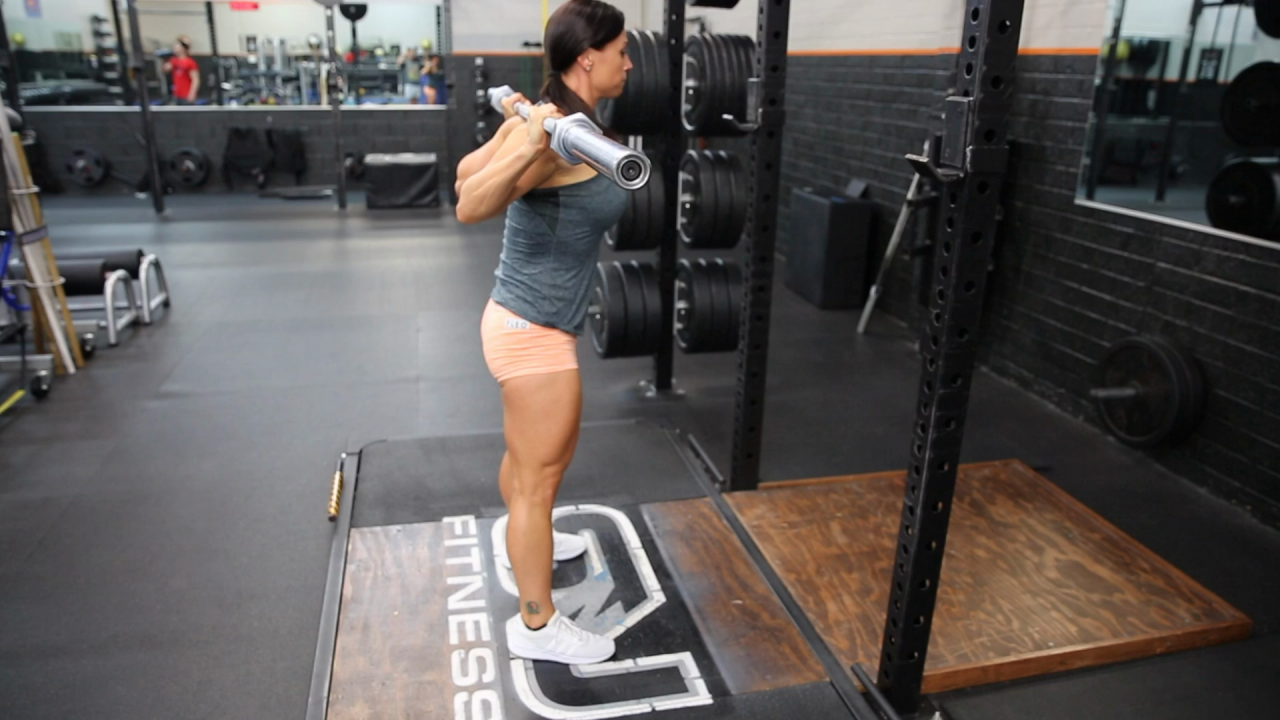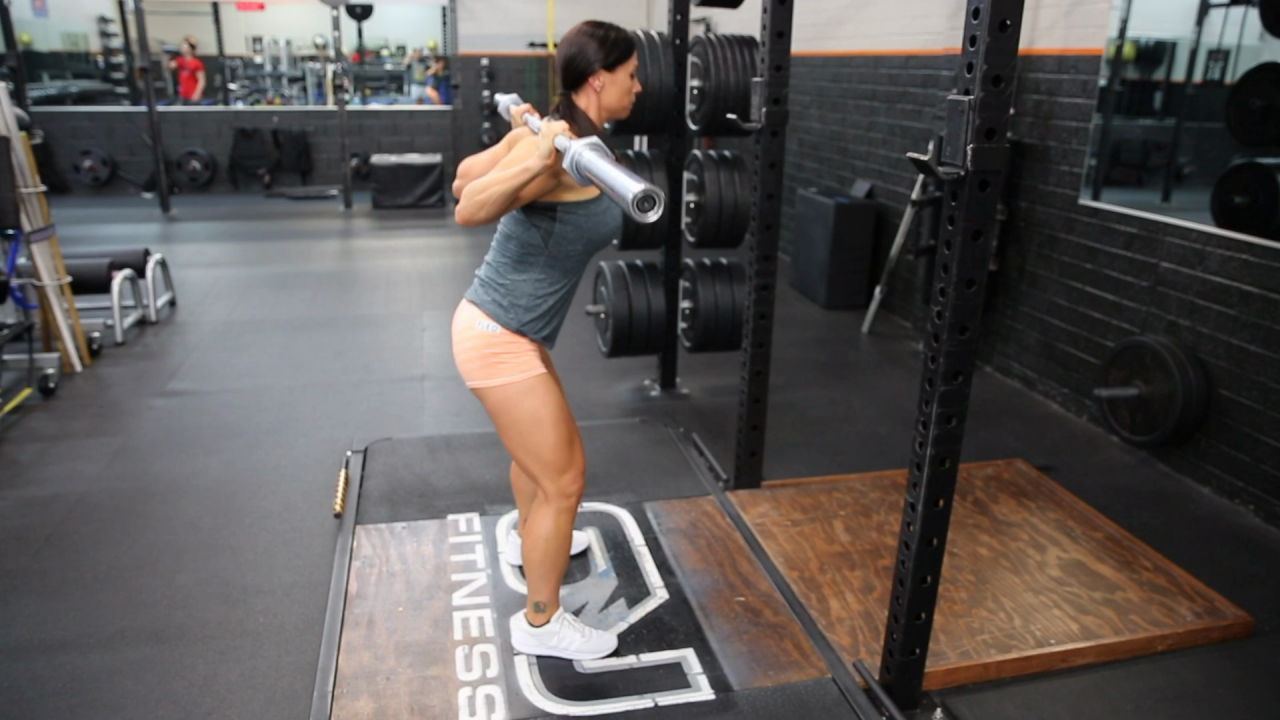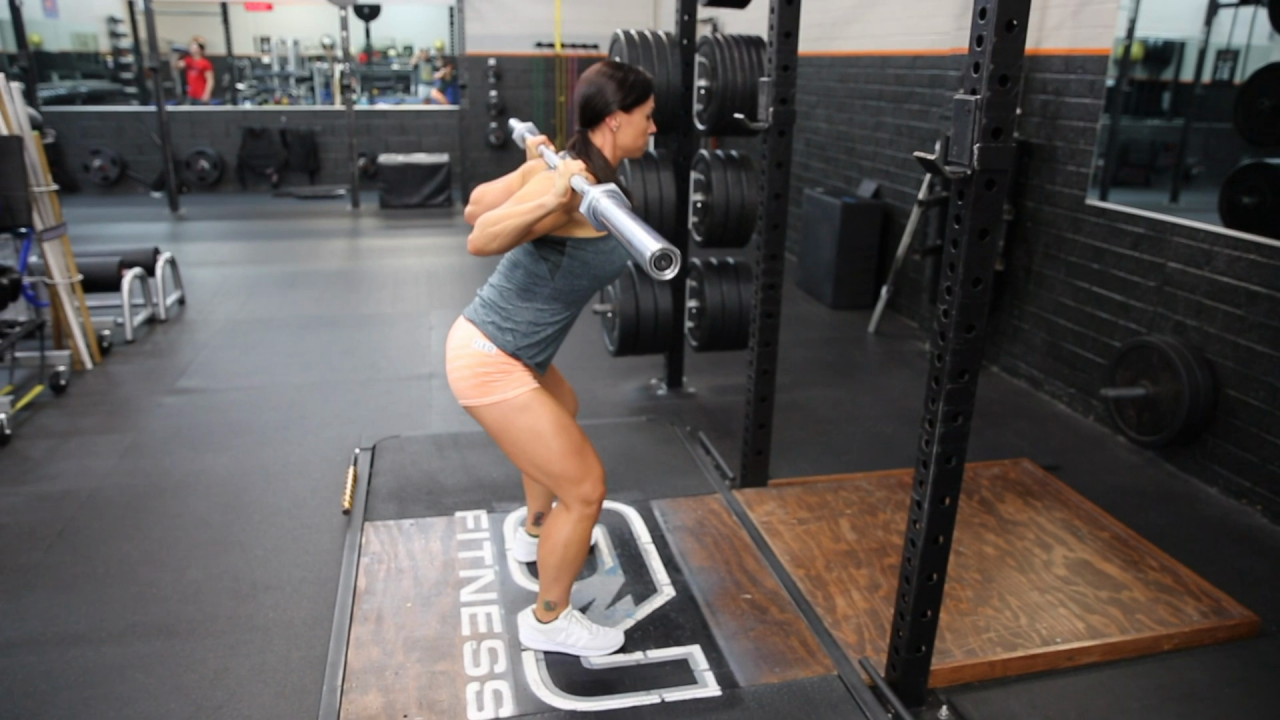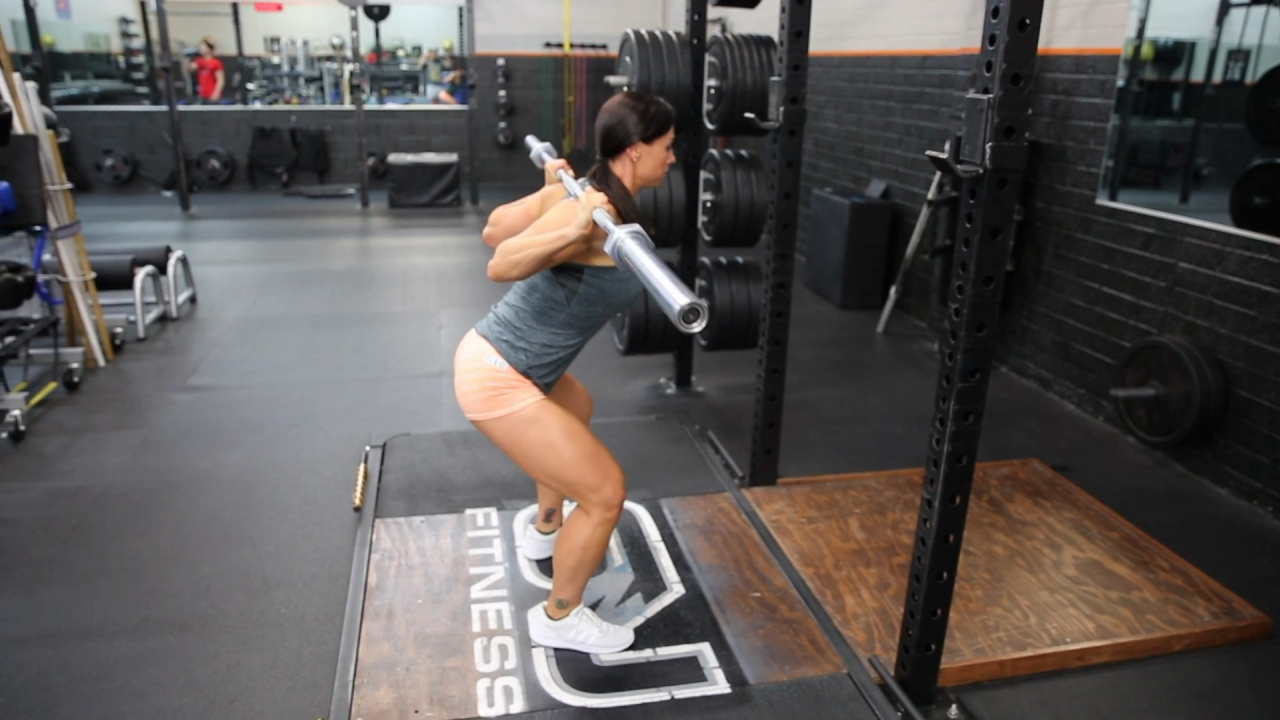
dt=0.5s
person 1, frame 1
left shoulder: (543, 119)
right shoulder: (560, 136)
left elbow: (464, 178)
right elbow: (470, 207)
left wrist: (513, 126)
right wrist: (527, 148)
left hip: (521, 318)
right hip: (536, 331)
left knee: (528, 450)
right knee: (539, 479)
left ankle: (525, 543)
right ankle: (536, 626)
person 1, frame 2
left shoulder: (546, 133)
right shoulder: (565, 153)
left elbow: (462, 180)
right elbow: (469, 211)
left wrist: (520, 137)
right wrist: (535, 163)
left hip: (498, 324)
right hip: (502, 339)
left knee: (540, 444)
right knee: (563, 482)
left ankle: (527, 537)
right ankle: (541, 622)
person 1, frame 3
left shoulder: (559, 168)
right shoulder: (575, 189)
left elbow: (474, 209)
right elbow: (481, 240)
left wrist: (533, 167)
right wrist: (550, 200)
left hip: (492, 344)
right hip: (492, 364)
left knee: (562, 413)
right knee: (584, 489)
left ankle: (535, 533)
right ankle: (548, 620)
person 1, frame 4
left shoulder: (576, 193)
right shoulder: (596, 215)
left elbow: (494, 231)
right elbow: (501, 265)
left wrist: (552, 189)
right wrist: (573, 231)
left hip: (498, 356)
right hip: (498, 379)
left knee: (578, 411)
right knee: (604, 492)
left ankle: (546, 529)
right ankle: (558, 618)
